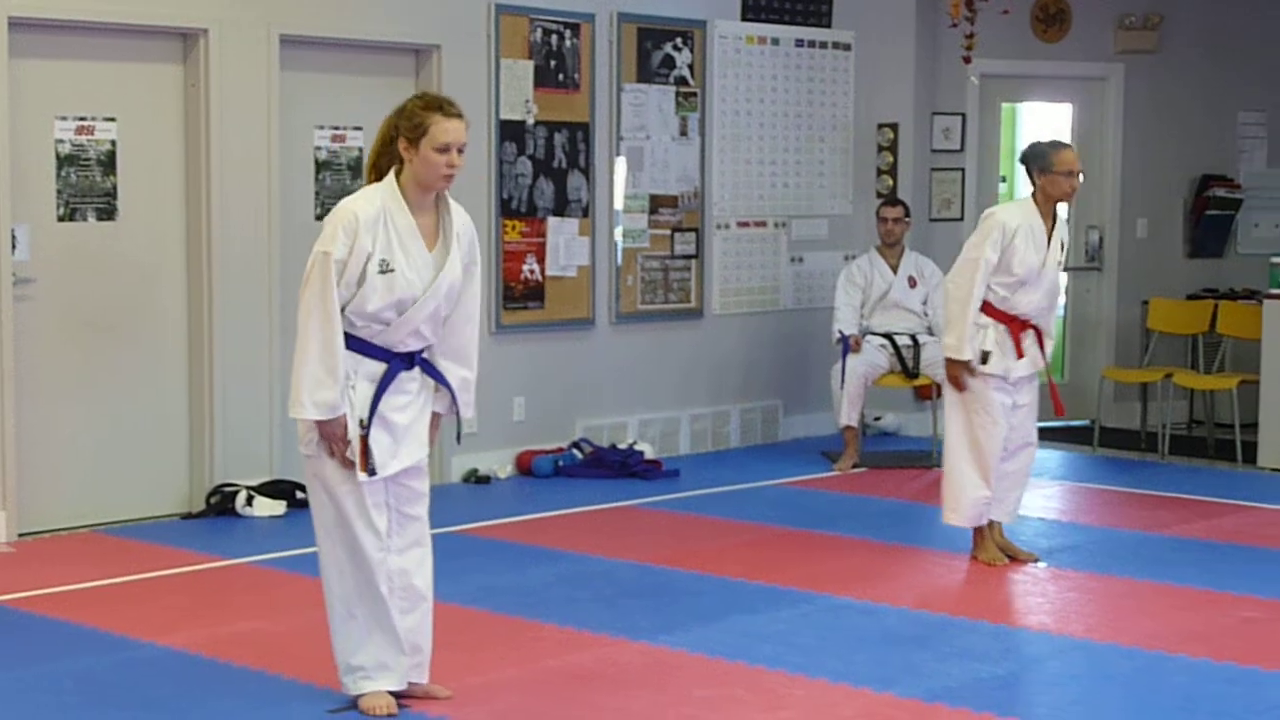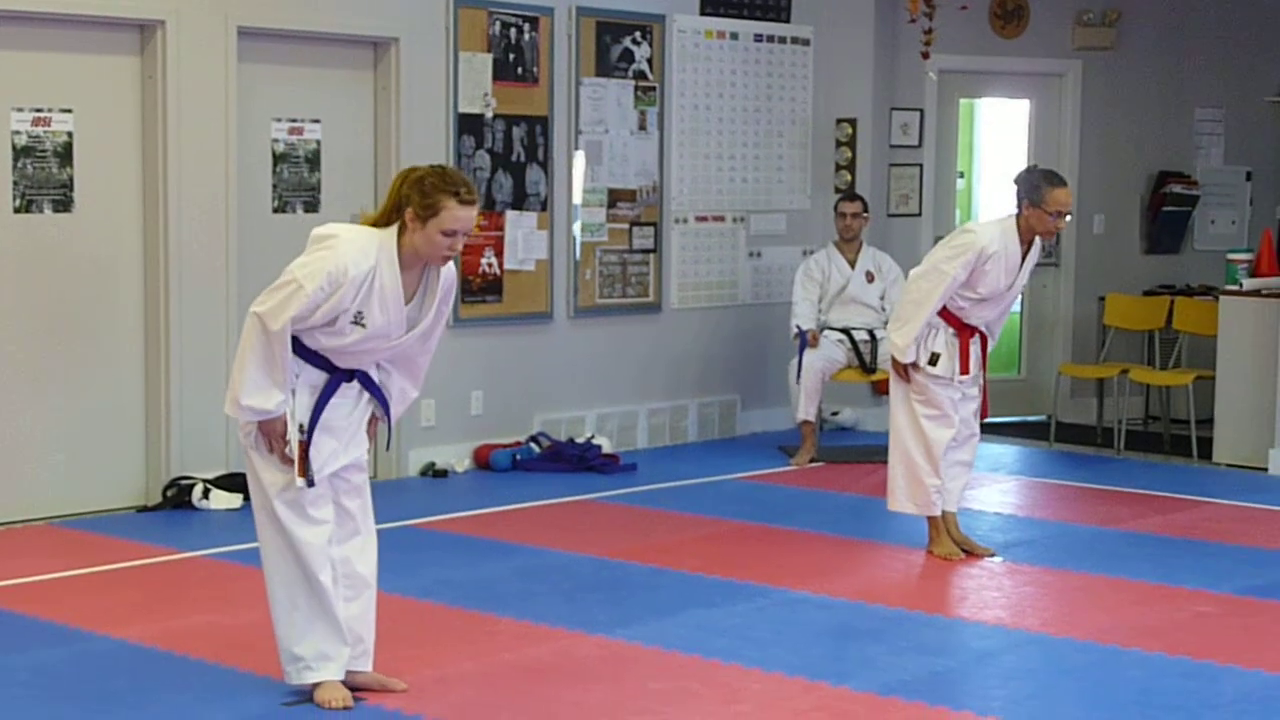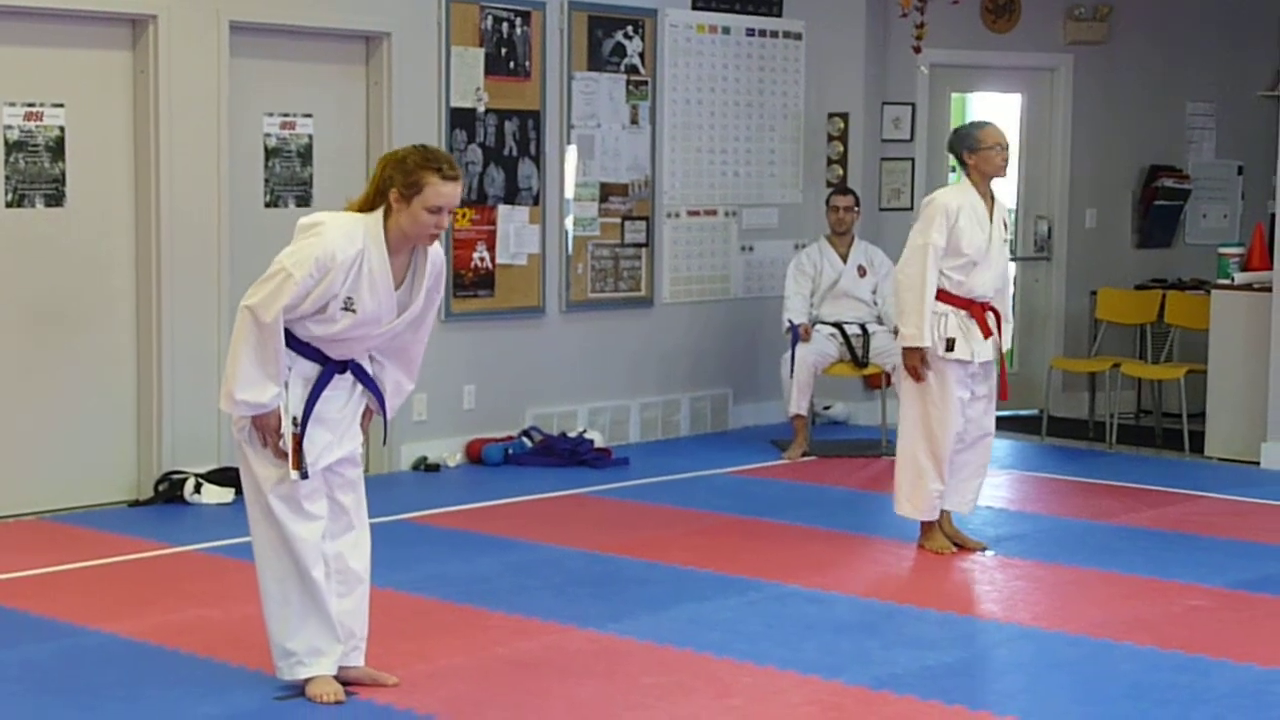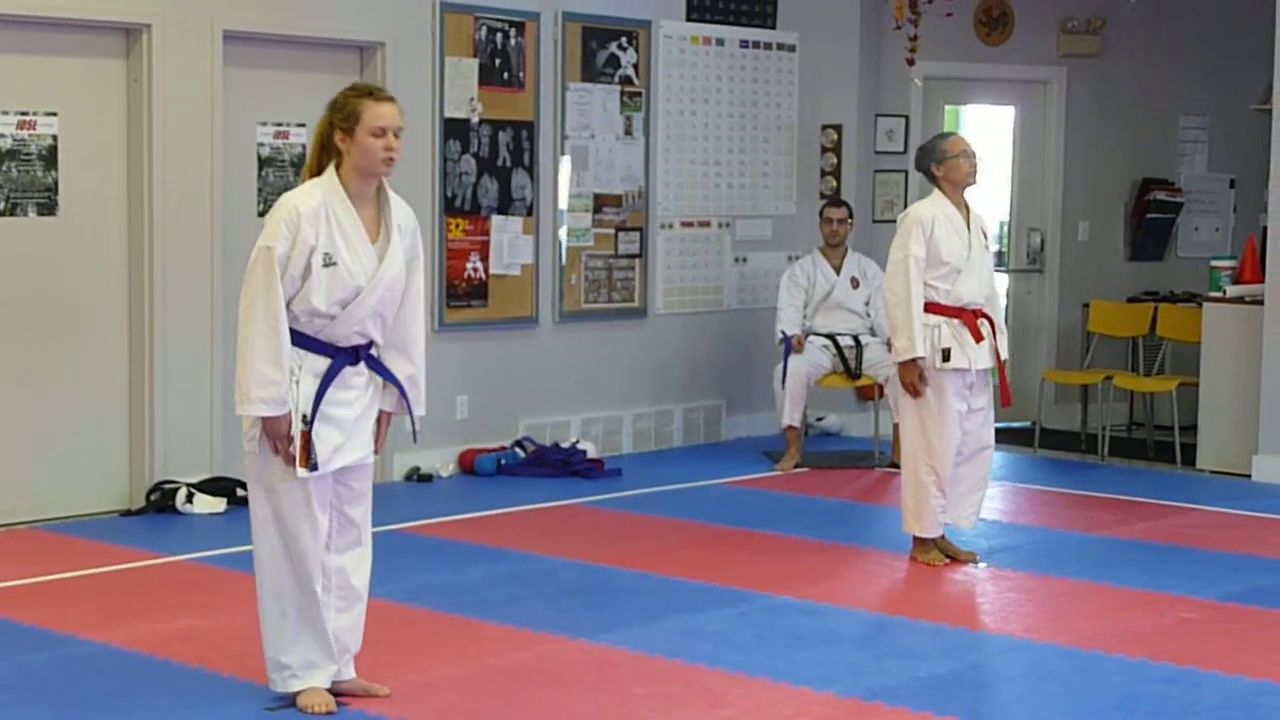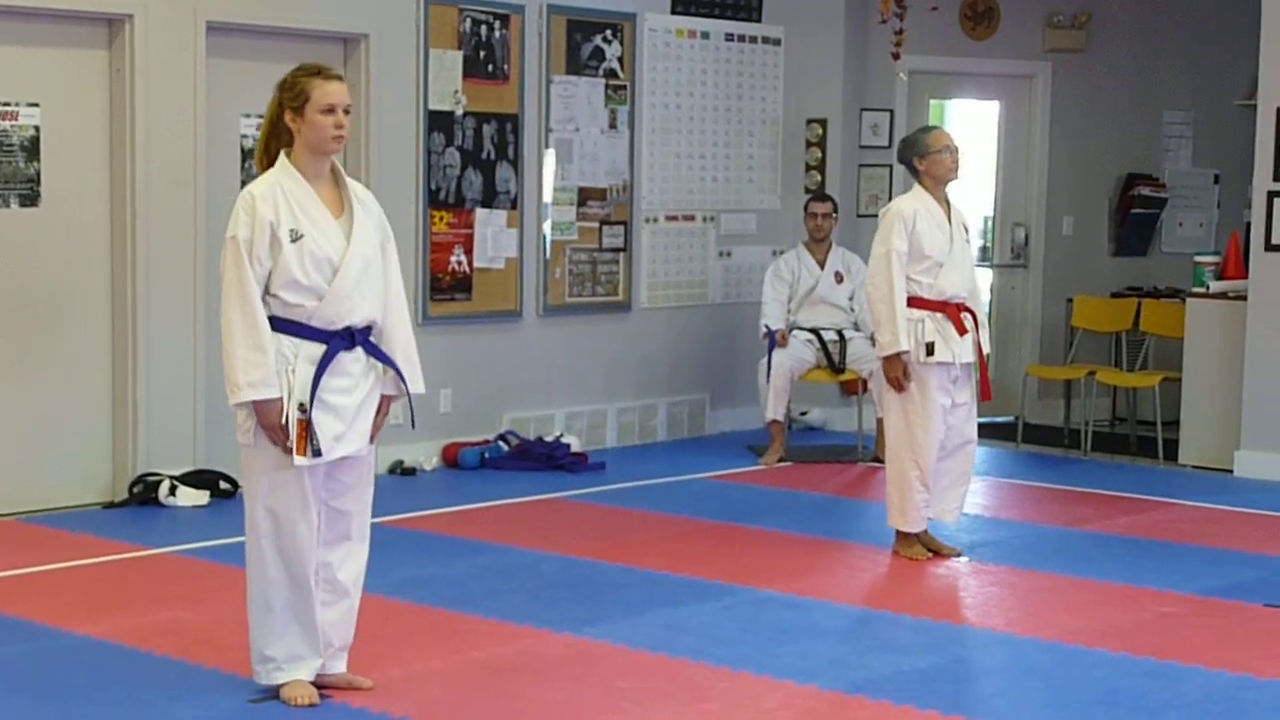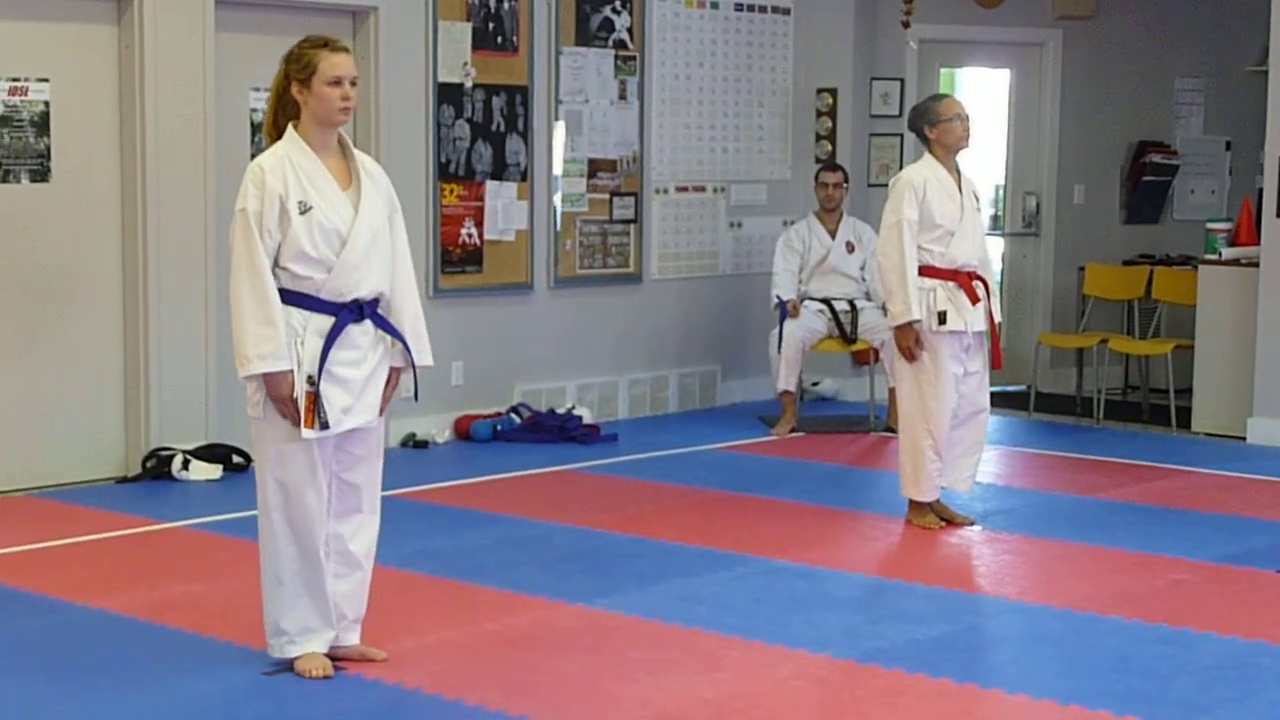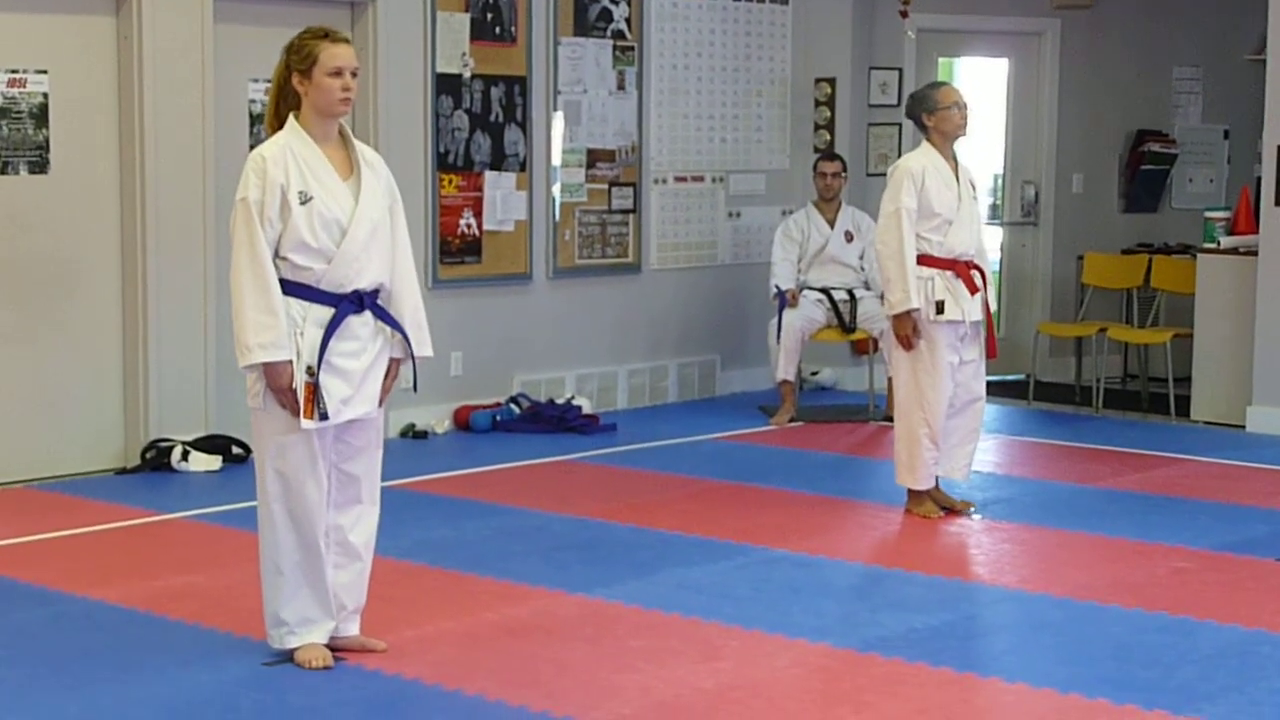
dt=0.4s
person 1, frame 1
left shoulder: (459, 226)
right shoulder: (357, 216)
left elbow: (458, 322)
right elbow: (320, 314)
left wrist: (442, 400)
right wrist: (327, 409)
left hip: (409, 390)
right hip: (352, 389)
left knee: (408, 532)
right knee: (359, 536)
left ankle: (404, 667)
person 1, frame 2
left shoulder: (441, 279)
right shoulder: (348, 258)
right elbow: (268, 320)
left wrist: (377, 411)
right wrist: (268, 409)
left hip: (344, 397)
right hip: (289, 392)
left knee: (353, 525)
right knee: (304, 528)
left ankle: (351, 659)
right ankle: (320, 666)
person 1, frame 3
left shoulder: (430, 262)
right shoulder: (334, 244)
left elbow: (402, 341)
right elbow: (260, 313)
left wrist: (372, 402)
right wrist: (262, 402)
left hip: (337, 390)
right hip: (281, 387)
left knee: (346, 523)
right knee: (297, 525)
left ankle: (342, 654)
right ankle: (310, 661)
person 1, frame 4
left shoulder: (401, 220)
right shoulder: (300, 210)
left elbow: (404, 318)
right elbow: (264, 307)
left wrist: (391, 399)
right wrist: (271, 404)
left hip: (353, 389)
right hip: (296, 388)
left knee: (350, 535)
right knee: (298, 534)
left ankle: (336, 664)
person 1, frame 5
left shoulder: (363, 202)
right shoulder: (262, 200)
left elbow: (387, 295)
right elbow: (243, 302)
left wrist: (386, 382)
right wrist: (262, 393)
left hip: (352, 378)
right hip: (290, 376)
left knee: (343, 526)
right knee: (288, 525)
left ankle: (326, 657)
right ankle: (286, 663)
person 1, frame 6
left shoulder: (371, 174)
right shoulder: (270, 173)
left elbow: (395, 266)
right elbow: (253, 275)
left wrist: (395, 354)
right wrist: (273, 367)
left hip: (361, 351)
right hip: (300, 348)
left knee: (355, 497)
right knee: (299, 497)
left ankle: (340, 628)
right ankle: (300, 636)
person 1, frame 7
left shoulder: (372, 165)
right shoulder: (271, 163)
left elbow: (395, 258)
right elbow: (254, 266)
left wrist: (395, 344)
right wrist: (273, 356)
left hip: (361, 341)
right hip: (301, 339)
left knee: (355, 487)
right knee: (298, 488)
left ankle: (340, 619)
right ankle: (301, 627)
person 2, frame 1
left shoulder: (1058, 230)
right shoulder: (1003, 220)
right elbow: (963, 284)
left wrist: (1040, 349)
right wrist: (957, 351)
left hip: (1024, 347)
right hip: (987, 343)
left knee: (1018, 441)
right knee: (982, 439)
left ankle: (997, 532)
right ankle: (981, 539)
person 2, frame 2
left shoulder: (1031, 245)
right shoulder: (980, 240)
right elbow: (925, 289)
left wrist: (982, 354)
right wrist: (903, 348)
left hip: (965, 347)
right hip: (930, 343)
left knee: (962, 436)
right knee: (931, 434)
left ankle: (952, 527)
right ankle: (937, 533)
person 2, frame 3
left shoulder: (1000, 210)
right shoulder: (945, 204)
right elbow: (914, 272)
left wrist: (999, 333)
right wrist: (914, 340)
left hip: (979, 333)
right hip: (944, 331)
left knee: (976, 432)
right knee: (936, 429)
left ankle: (947, 521)
right ankle: (929, 527)
person 2, frame 4
left shoulder: (976, 220)
right shoulder: (920, 217)
right elbow: (900, 287)
left wrist: (996, 343)
right wrist: (908, 354)
left hip: (975, 343)
right hip: (938, 342)
left knee: (975, 442)
right knee: (934, 443)
left ankle: (941, 534)
right ankle: (923, 539)
person 2, frame 5
left shoulder: (956, 215)
right shoulder: (902, 211)
right elbow: (884, 283)
left wrist: (977, 339)
right wrist: (892, 349)
left hip: (957, 337)
right hip: (921, 336)
left knee: (957, 437)
right knee: (917, 437)
left ankle: (924, 527)
right ankle: (906, 533)
person 2, frame 6
left shoulder: (967, 183)
right shoulder: (912, 181)
right elbow: (895, 252)
left wrist: (988, 308)
right wrist: (904, 318)
left hip: (969, 306)
right hip: (932, 306)
left knee: (970, 406)
right knee: (930, 406)
left ankle: (937, 497)
right ankle: (919, 502)
person 2, frame 7
left shoulder: (963, 172)
right shoulder: (911, 169)
right elbow: (893, 241)
left wrist: (982, 297)
right wrist: (902, 307)
left hip: (965, 295)
right hip: (930, 294)
left knee: (967, 395)
right knee: (927, 395)
left ankle: (937, 485)
right ankle: (917, 491)
person 3, frame 1
left shoulder: (925, 268)
right shoulder: (858, 269)
left elbow: (939, 310)
right elbow: (846, 309)
right wrist: (850, 334)
left hip: (919, 343)
right hip: (876, 343)
right knee: (849, 369)
right ankle: (851, 449)
person 3, frame 2
left shoulder: (883, 263)
right shoulder: (816, 264)
left elbow: (898, 305)
right elbow: (804, 304)
right wrist: (808, 329)
left hip: (877, 338)
right hip: (834, 338)
right knee: (806, 365)
right ankle: (808, 443)
person 3, frame 3
left shoulder: (875, 257)
right shoulder: (808, 258)
left elbow: (889, 299)
right elbow: (796, 298)
right wrist: (800, 323)
left hip: (869, 332)
right hip: (826, 332)
right knee: (798, 359)
right ankle: (800, 437)
person 3, frame 4
left shoulder: (868, 269)
right shoulder: (801, 269)
left elbow: (882, 311)
right elbow: (789, 309)
right wrist: (793, 334)
left hip: (862, 343)
right hip: (819, 343)
right knee: (791, 370)
left ankle: (900, 449)
right ankle: (794, 448)
person 3, frame 5
left shoulder: (852, 263)
right shoulder: (785, 264)
left elbow: (865, 306)
right elbow: (773, 303)
right wrist: (777, 329)
left hip: (846, 338)
right hip: (803, 338)
right knee: (775, 364)
left ankle: (883, 443)
right ankle: (777, 443)
person 3, frame 6
left shoulder: (863, 233)
right shoulder: (796, 234)
left elbow: (876, 275)
right elbow: (784, 273)
right wrist: (789, 299)
left hip: (857, 307)
right hip: (814, 308)
left knee: (896, 332)
right knee: (786, 335)
left ankle: (896, 412)
right ankle: (788, 414)
person 3, frame 7
left shoulder: (862, 222)
right shoulder: (795, 223)
left elbow: (876, 264)
right elbow: (783, 263)
right wrist: (787, 289)
left hip: (856, 297)
right hip: (813, 297)
right knee: (785, 324)
left ankle: (895, 401)
right ankle: (788, 403)
